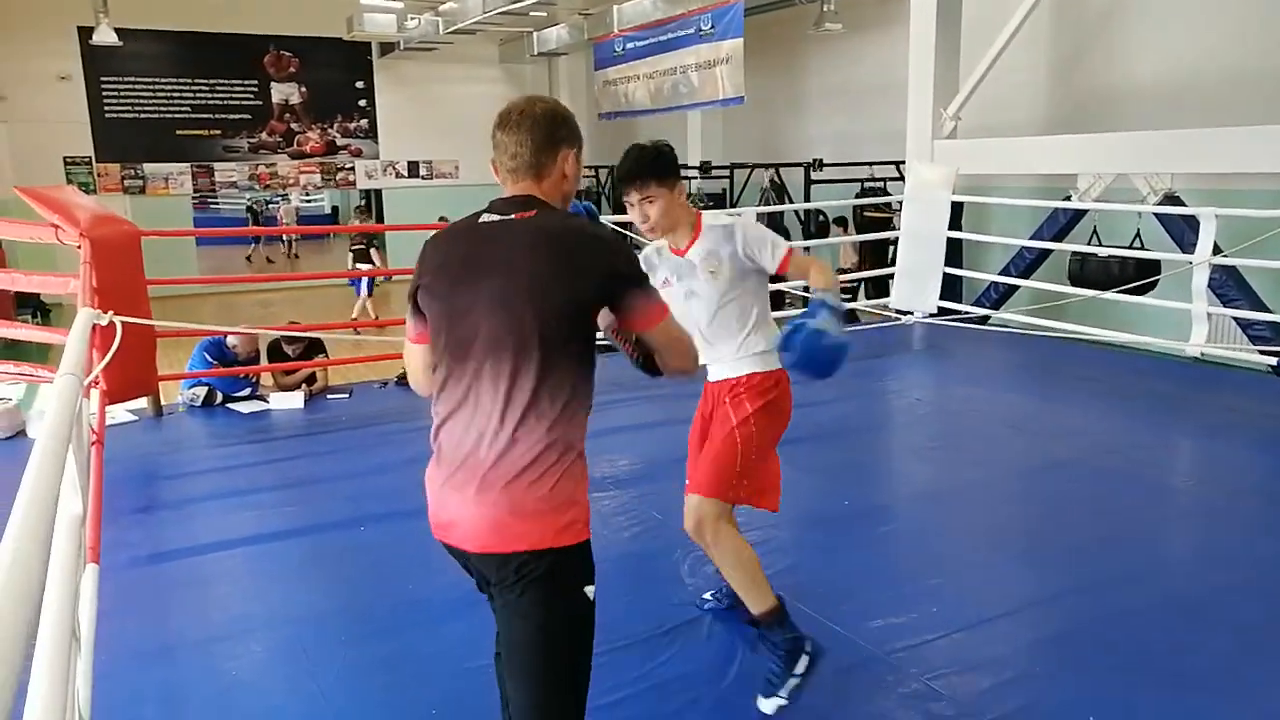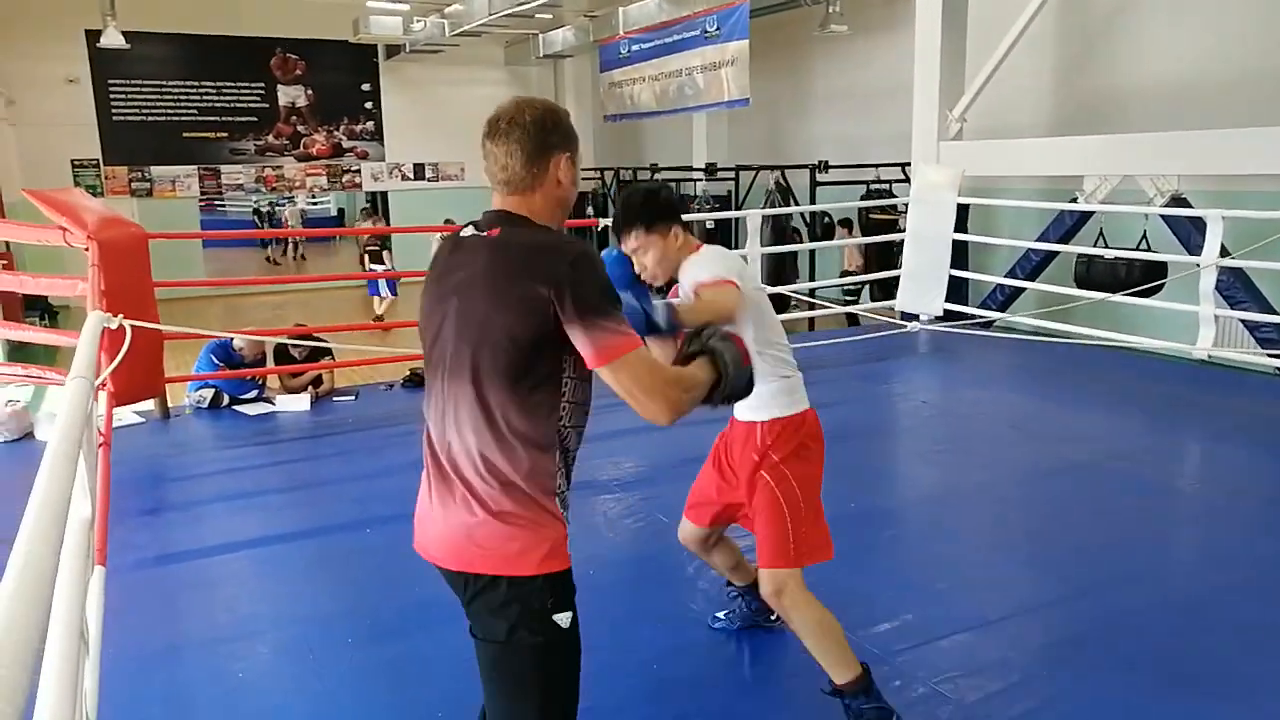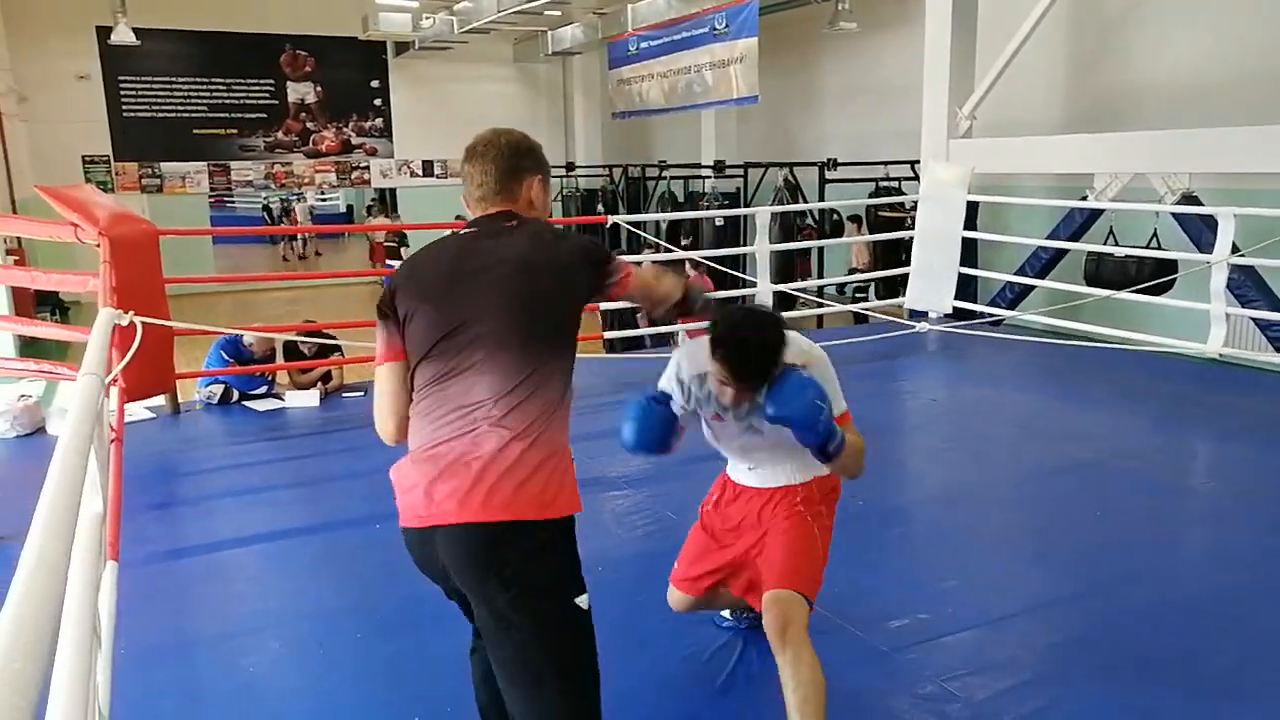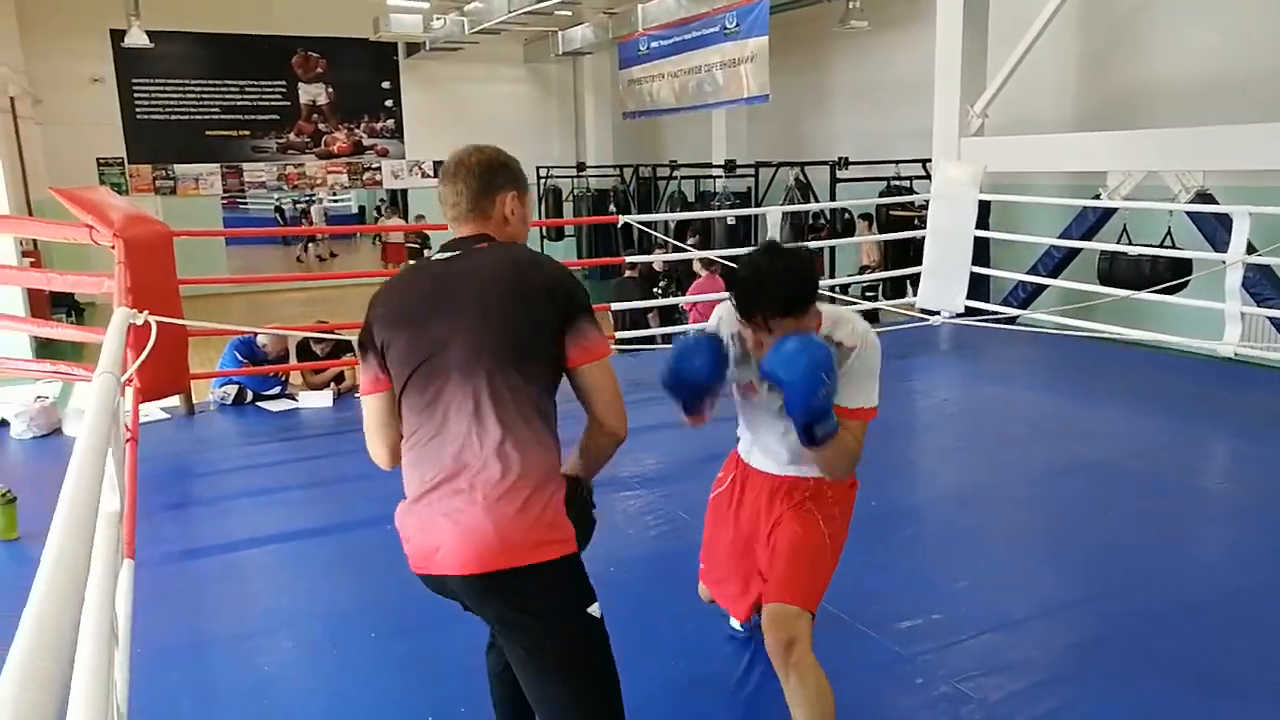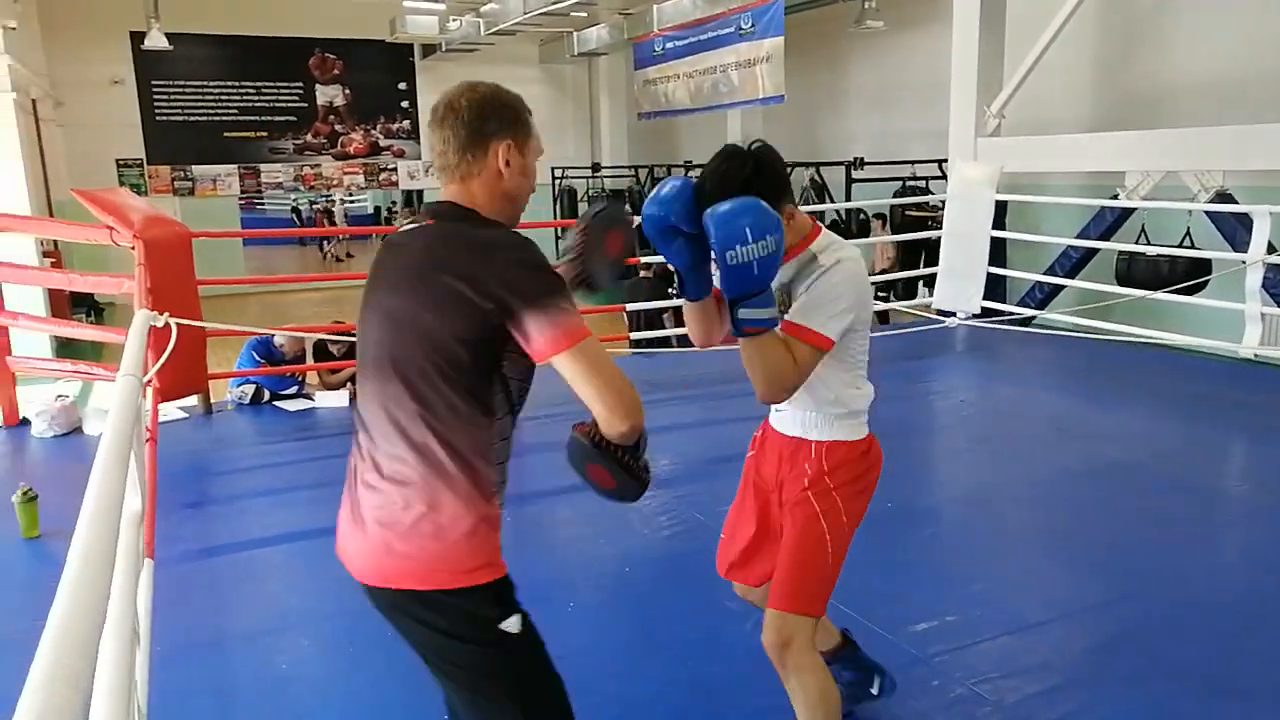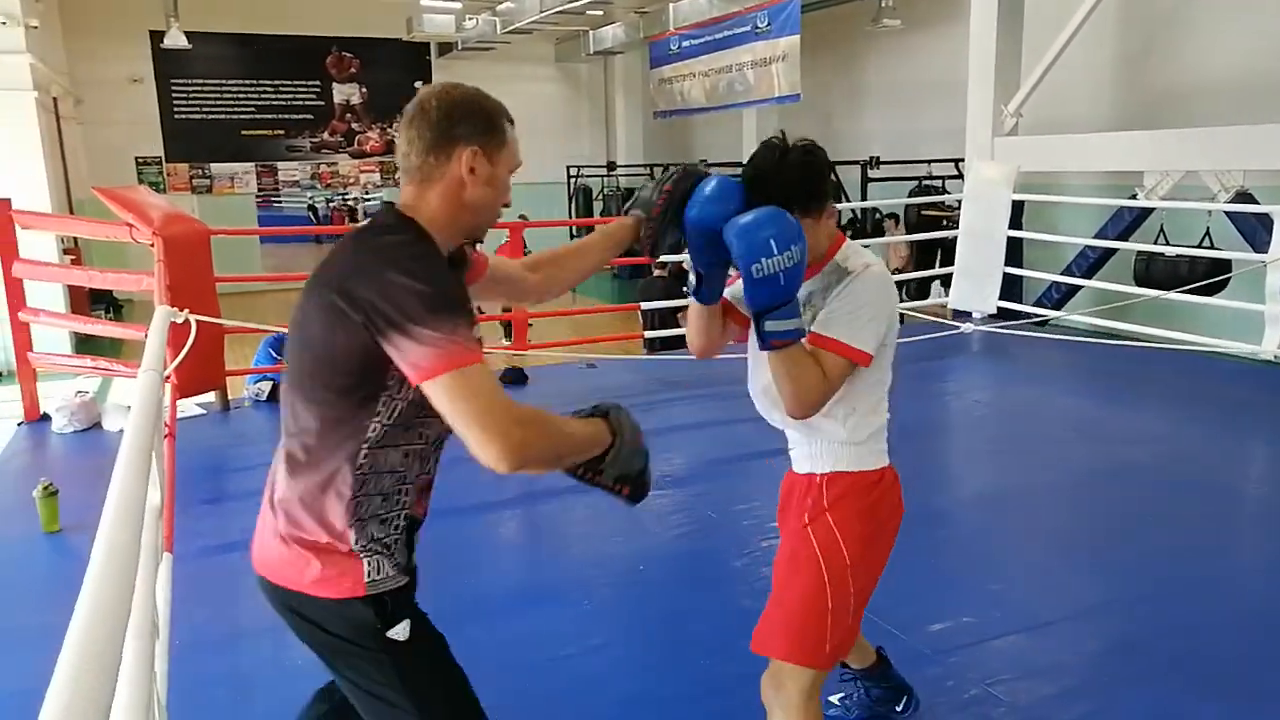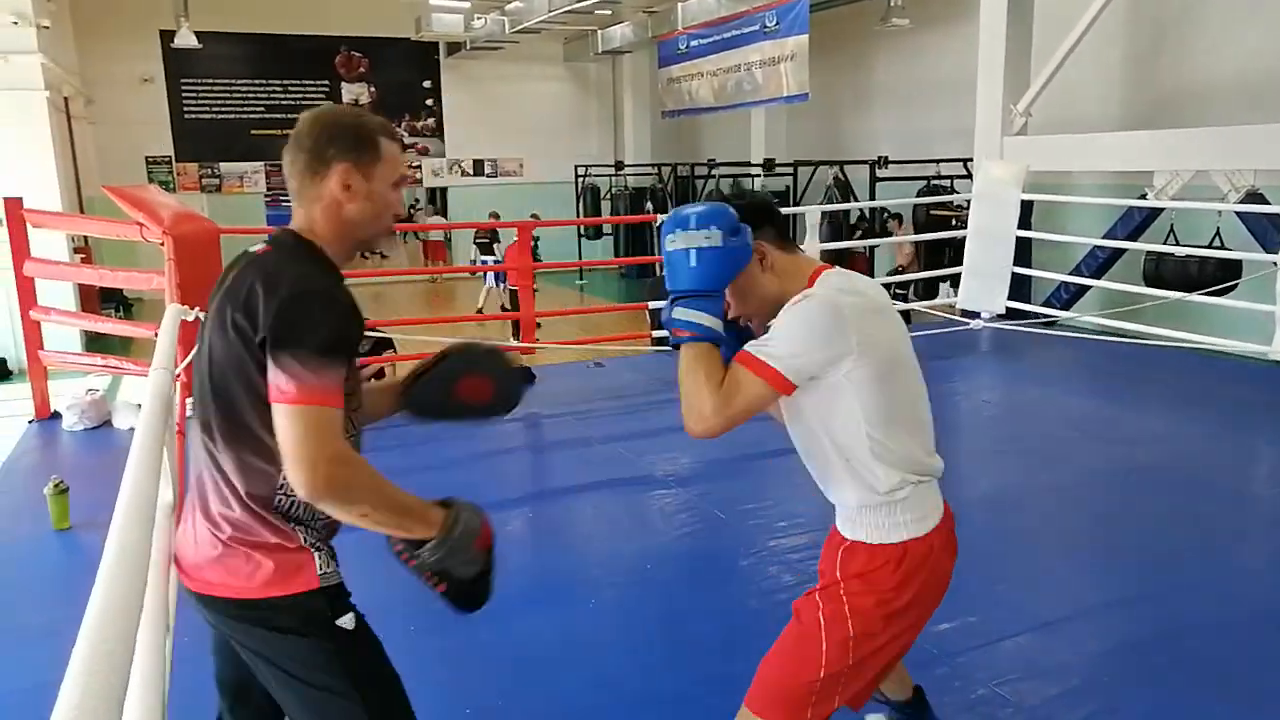
dt=0.2s
person 1, frame 1
left shoulder: (441, 250)
right shoulder: (589, 249)
right elbow: (679, 359)
right wrist: (632, 332)
left hip: (453, 509)
right hip: (534, 521)
left knee: (521, 643)
person 1, frame 2
left shoulder: (448, 257)
right shoulder: (561, 262)
right elbow: (660, 404)
right wrist: (711, 364)
left hip: (447, 527)
right hip: (514, 543)
person 1, frame 3
left shoulder: (409, 275)
right shoulder: (560, 248)
left elbow: (391, 427)
right elbow: (662, 293)
right wrist: (685, 287)
left hip: (423, 513)
right hip: (517, 512)
left knee: (499, 644)
person 1, frame 4
left shoulder: (390, 300)
right shoulder: (544, 277)
left elbow: (385, 451)
right elbow: (611, 424)
right wrist: (578, 482)
left hip: (428, 545)
right hip: (522, 542)
left knee: (514, 641)
person 1, frame 5
left shoulder: (399, 254)
right shoulder: (500, 256)
right elbow: (619, 411)
left wrist: (559, 279)
right wrist: (623, 442)
left hip: (377, 537)
right hip: (437, 553)
person 1, frame 6
left shoulder: (401, 250)
right shoulder: (396, 272)
left elbow: (530, 280)
right elbow: (501, 444)
left wrist: (637, 223)
right wrist: (606, 435)
left hip: (317, 544)
right hip: (333, 569)
person 1, frame 7
left shoulder: (264, 271)
right shoulder: (305, 292)
right elbow: (315, 471)
left wrist: (411, 393)
right wrist: (438, 526)
left hip: (218, 554)
right hip: (269, 573)
person 2, frame 1
left shoulder: (732, 232)
right shoulder: (654, 257)
left elbow: (815, 270)
left wrist: (823, 311)
left hip: (757, 388)
right hip: (719, 388)
left knee: (702, 517)
right knee: (707, 508)
left ankle: (785, 639)
right ankle: (743, 585)
person 2, frame 2
left shoulder: (714, 268)
right shoulder: (692, 279)
left elbow: (719, 309)
left wrist: (654, 314)
right wrist: (632, 300)
left hip: (780, 435)
right hip: (746, 427)
left knee: (781, 585)
right knee: (693, 535)
right ankle: (754, 599)
person 2, frame 3
left shoulder: (807, 364)
right shoulder: (690, 361)
left elbow: (854, 463)
right elbow: (660, 427)
left wrist: (824, 440)
right wrist: (652, 422)
left hip: (801, 494)
right hip: (737, 490)
left knee: (782, 620)
right knee: (683, 597)
right ankle: (754, 604)
person 2, frame 4
left shoulder: (854, 344)
right shoulder: (726, 323)
left elbow: (841, 464)
right elbow: (693, 412)
left wrist: (815, 418)
right wrist: (692, 396)
left hip: (816, 490)
right hip: (746, 474)
left knee: (785, 637)
right knee: (714, 591)
right ankle: (763, 598)
person 2, frame 5
left shoulder: (838, 267)
right shoulder: (743, 252)
left elbow: (777, 385)
right elbow: (705, 336)
left wrist: (752, 296)
right wrist: (690, 264)
left hip: (832, 460)
right hip: (779, 439)
left knee: (781, 638)
right knee: (749, 579)
right ankle: (852, 669)
person 2, frame 6
left shoulder: (863, 280)
right shoulder: (771, 263)
left elbow: (802, 400)
right elbow: (703, 344)
left wrist: (775, 306)
right wrist: (708, 270)
left hip: (847, 493)
right hip: (808, 478)
right knee: (807, 613)
person 2, frame 7
left shoulder: (817, 313)
right shoulder: (839, 293)
left elbow: (706, 417)
left wrist: (695, 301)
right wrist: (726, 334)
left hip: (886, 554)
right knee: (849, 639)
